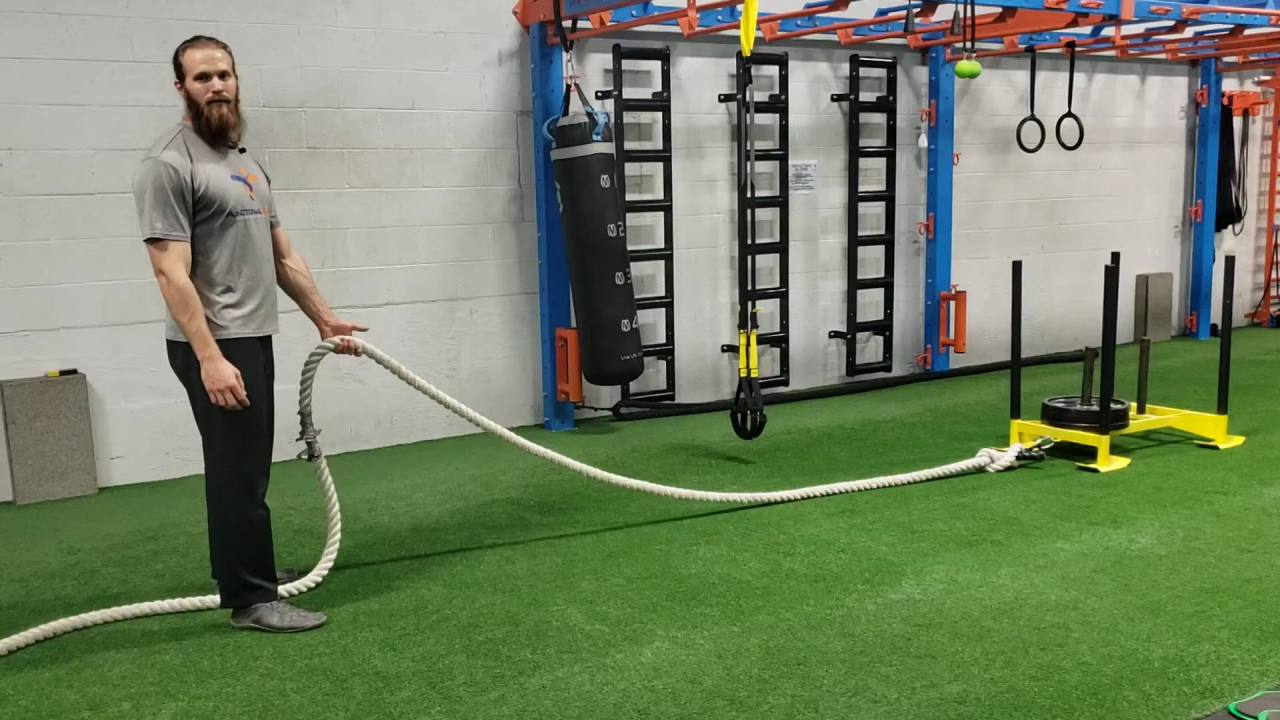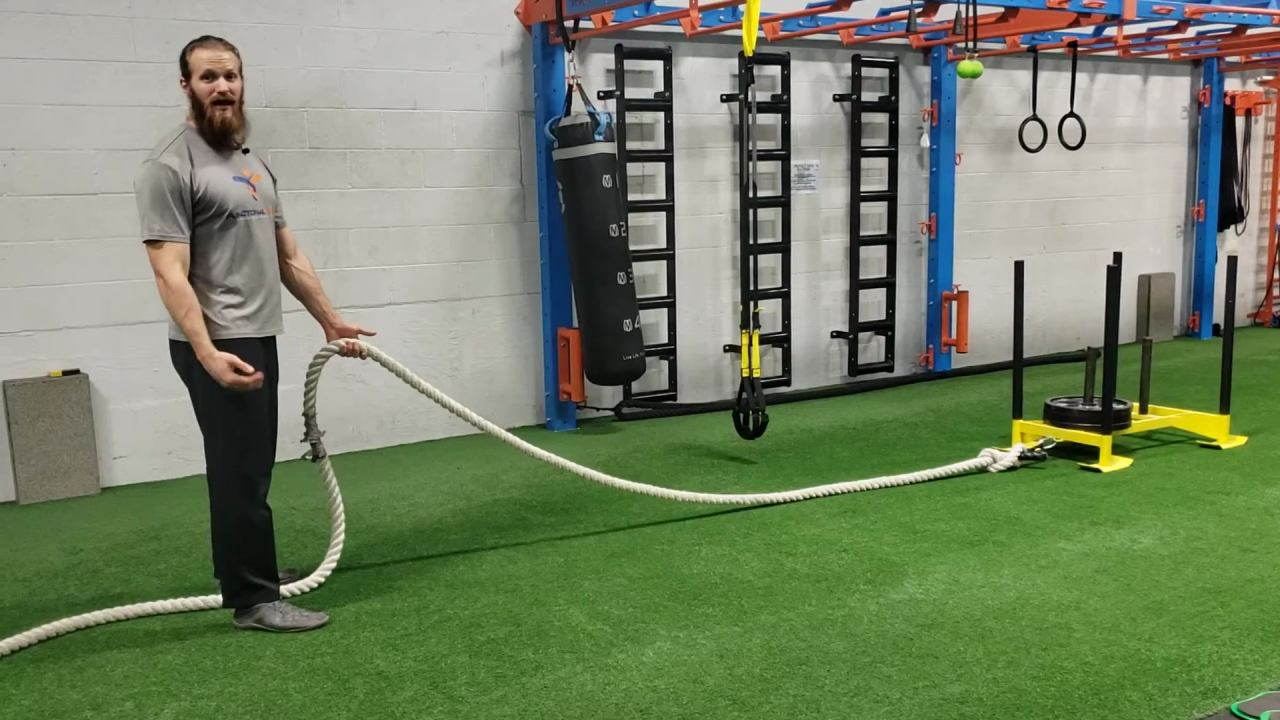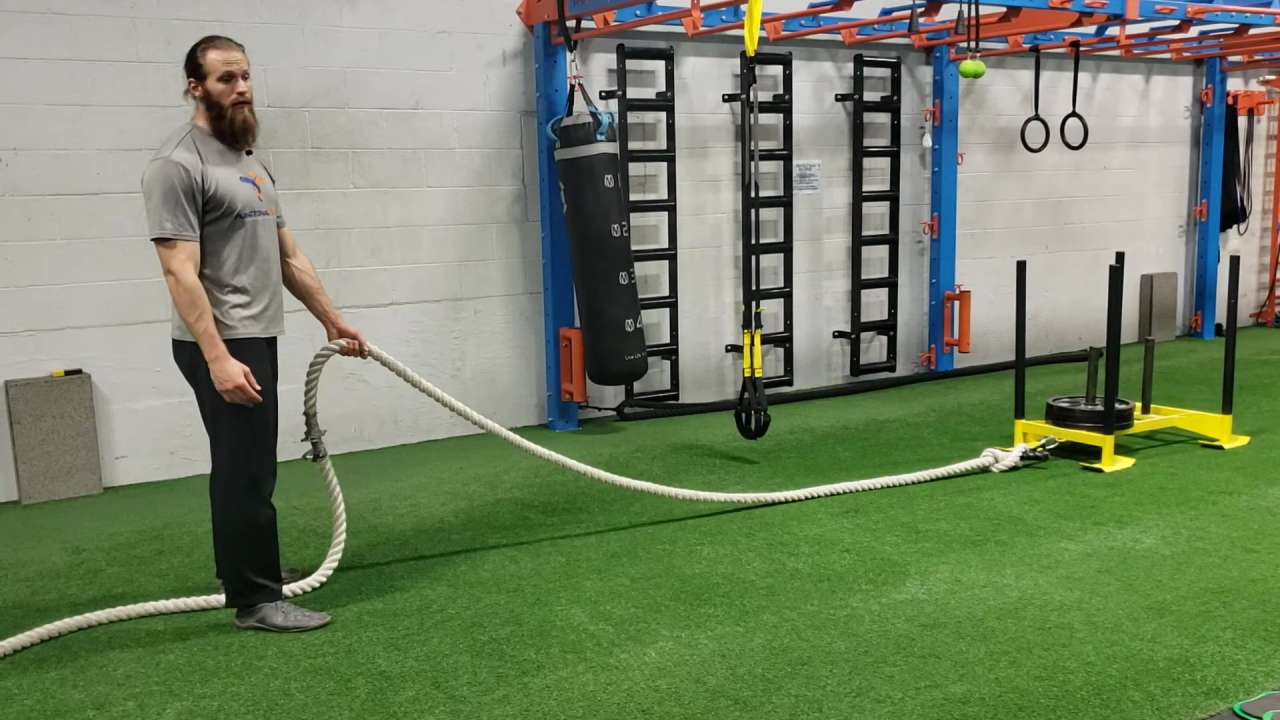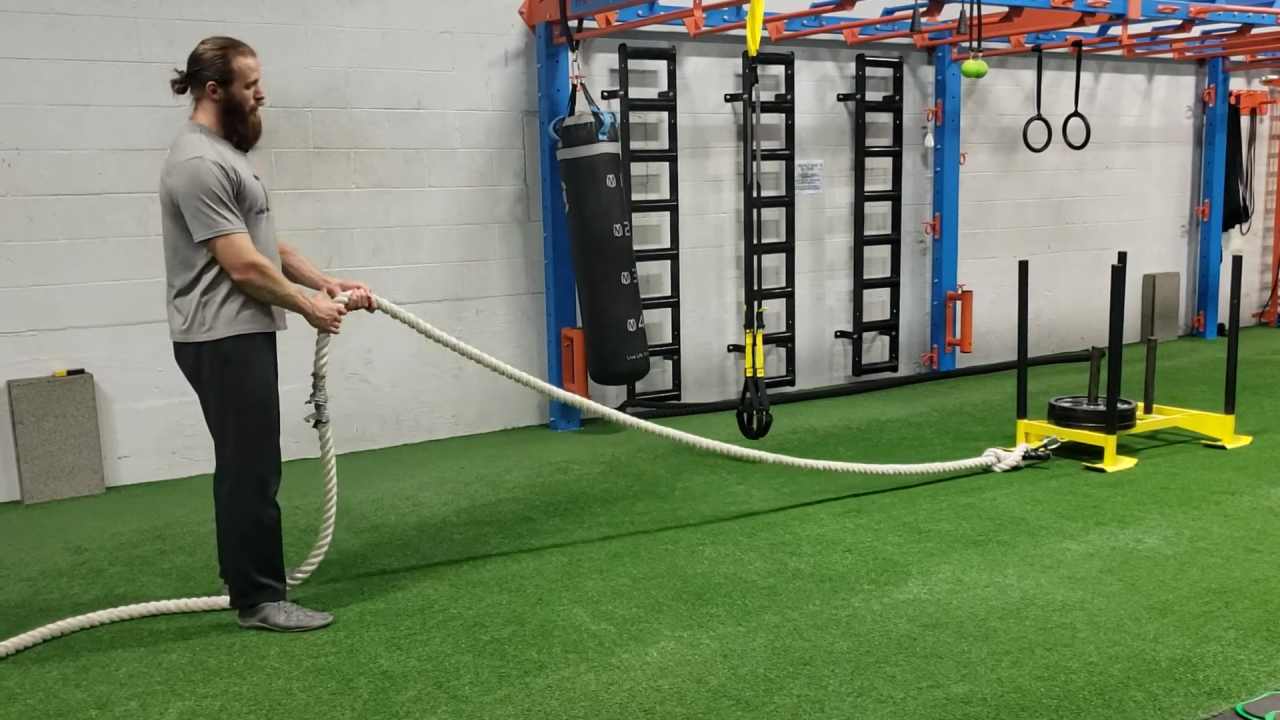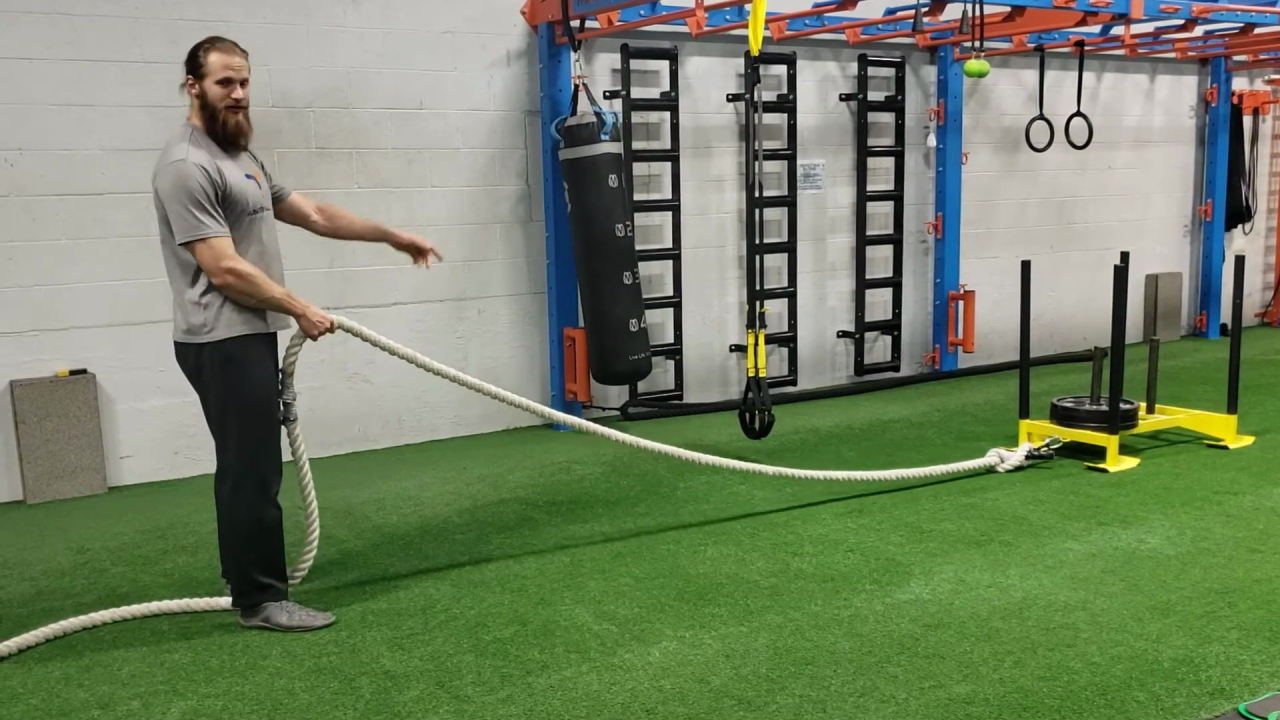
dt=0.7s
person 1, frame 1
left shoulder: (244, 161)
right shoulder: (169, 164)
left elbow: (281, 255)
right elbow: (173, 271)
left wrist: (324, 317)
right wrist: (209, 357)
left hip: (253, 337)
right hip: (214, 345)
left knee: (245, 465)
right knee: (239, 469)
left ankle: (240, 569)
right ankle: (251, 599)
person 1, frame 2
left shoulder: (252, 161)
right shoulder: (171, 166)
left elbow: (287, 254)
right elbow: (170, 272)
left wrist: (331, 320)
right wrist: (207, 353)
left hip: (259, 338)
right hip: (221, 346)
left knee: (249, 465)
right knee: (240, 470)
left ankle: (242, 568)
right ankle: (253, 599)
person 1, frame 3
left shoulder: (248, 159)
right shoulder: (178, 165)
left elbow: (287, 254)
right elbow: (180, 272)
left wrist: (333, 320)
right wrist: (217, 357)
left hip: (257, 337)
right hip: (223, 345)
left knee: (244, 464)
right knee: (247, 469)
left ankle: (244, 570)
right ankle: (256, 599)
person 1, frame 4
left shoulder: (222, 153)
right shoulder: (199, 163)
left elbow: (267, 245)
right elbow: (244, 265)
left wrist: (326, 282)
right wrist: (308, 308)
left hip: (237, 335)
right hip: (223, 339)
left knee: (244, 463)
right knee: (252, 467)
left ankle: (244, 572)
right ankle: (258, 598)
person 1, frame 5
left shoulder: (239, 157)
right shoulder: (186, 166)
left elbow: (310, 212)
right elbow: (225, 270)
left wrist: (393, 235)
right wrist: (300, 309)
left hip: (246, 337)
right hip: (222, 343)
left knee: (245, 466)
right knee: (252, 469)
left ankle: (245, 577)
right ankle: (260, 599)
